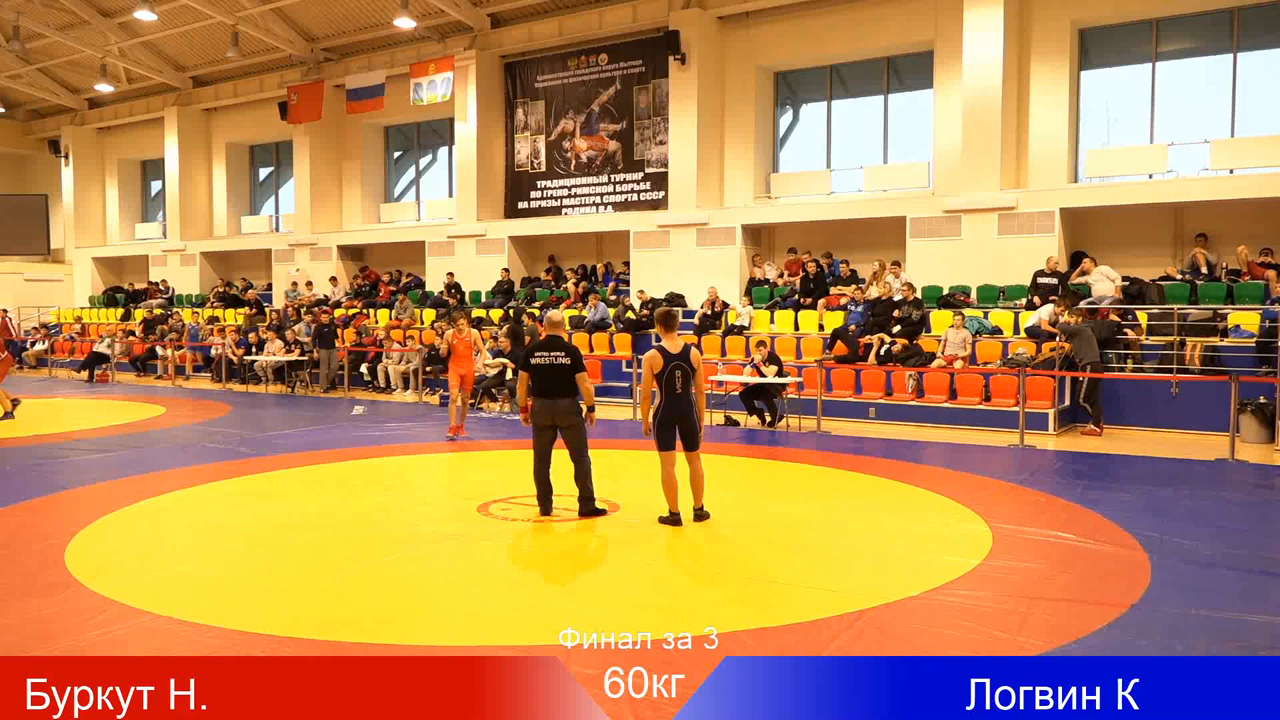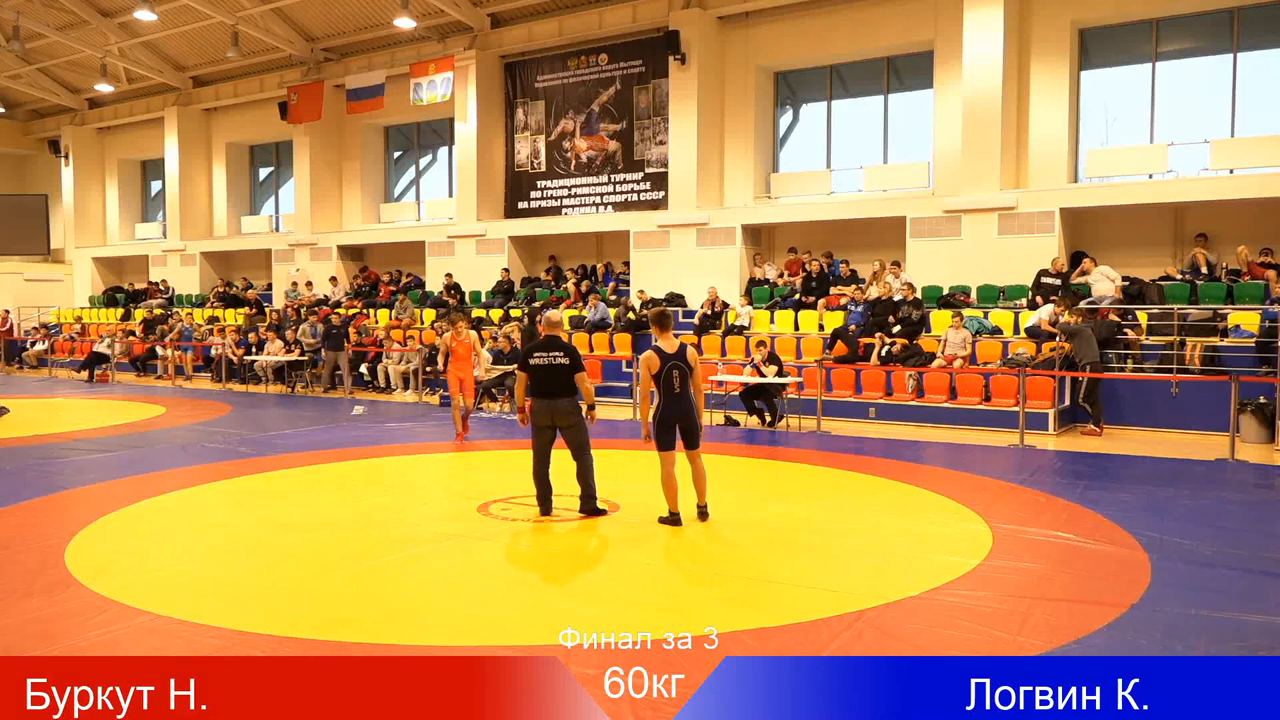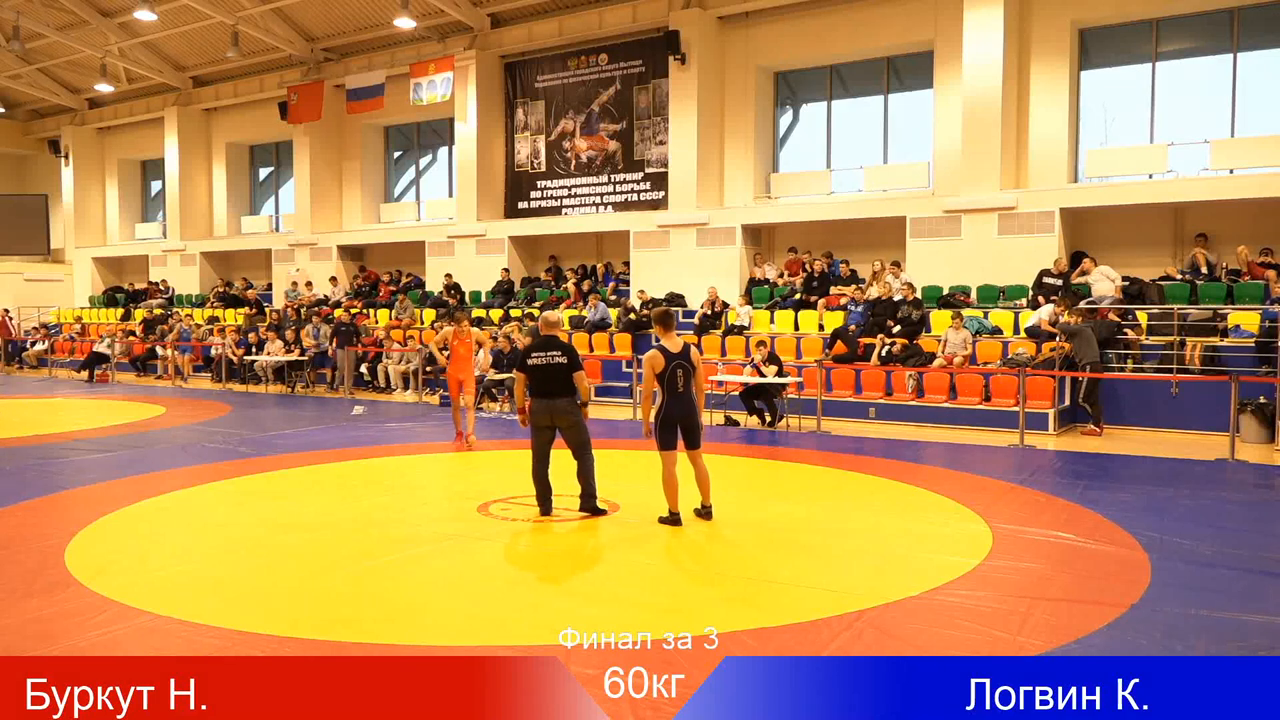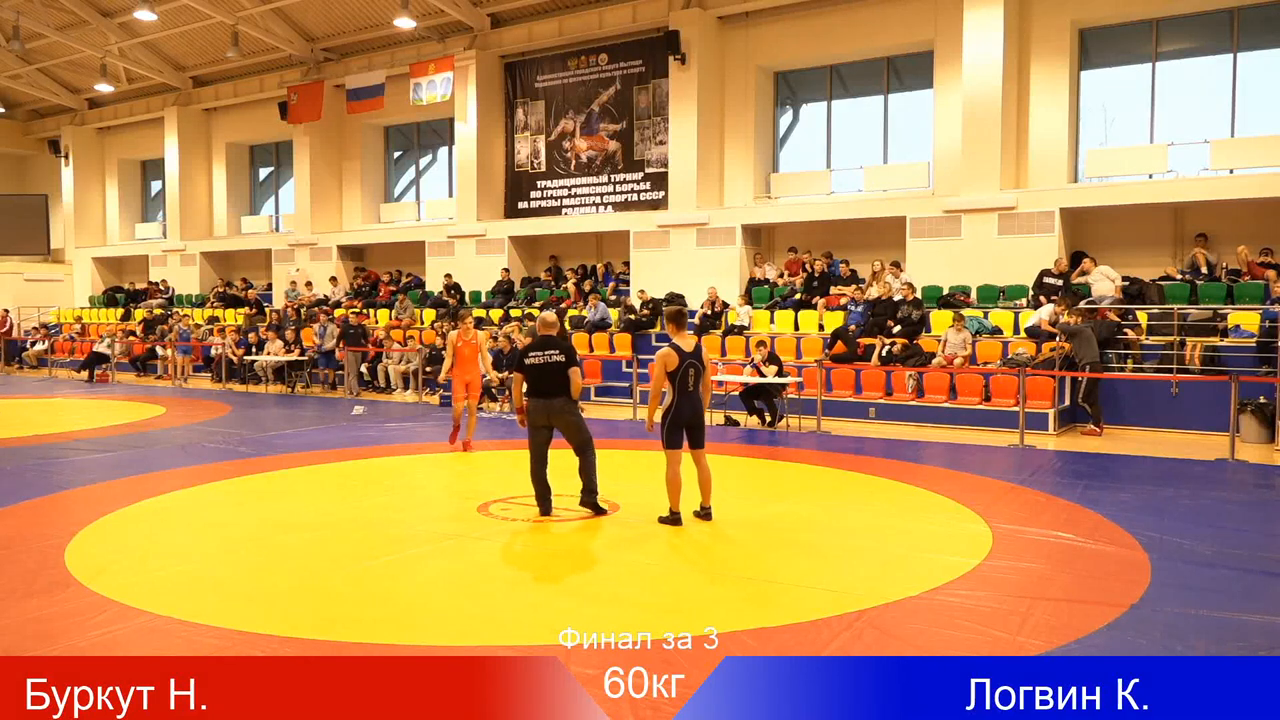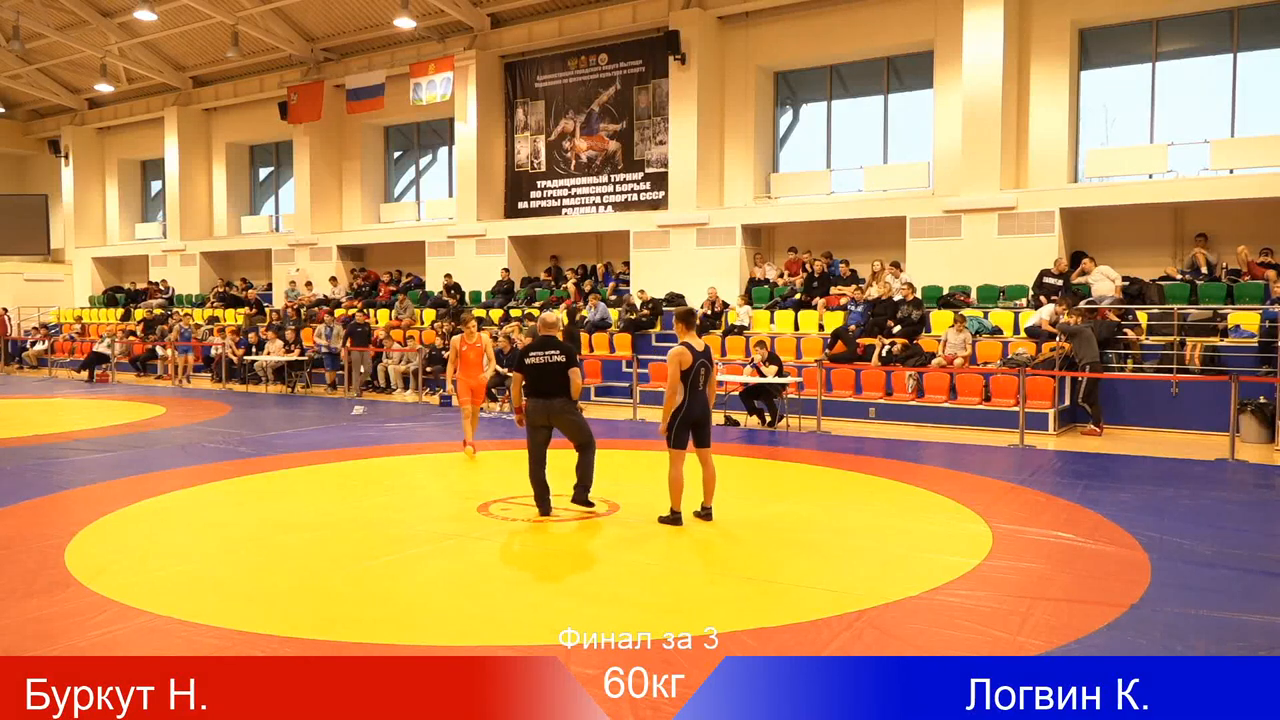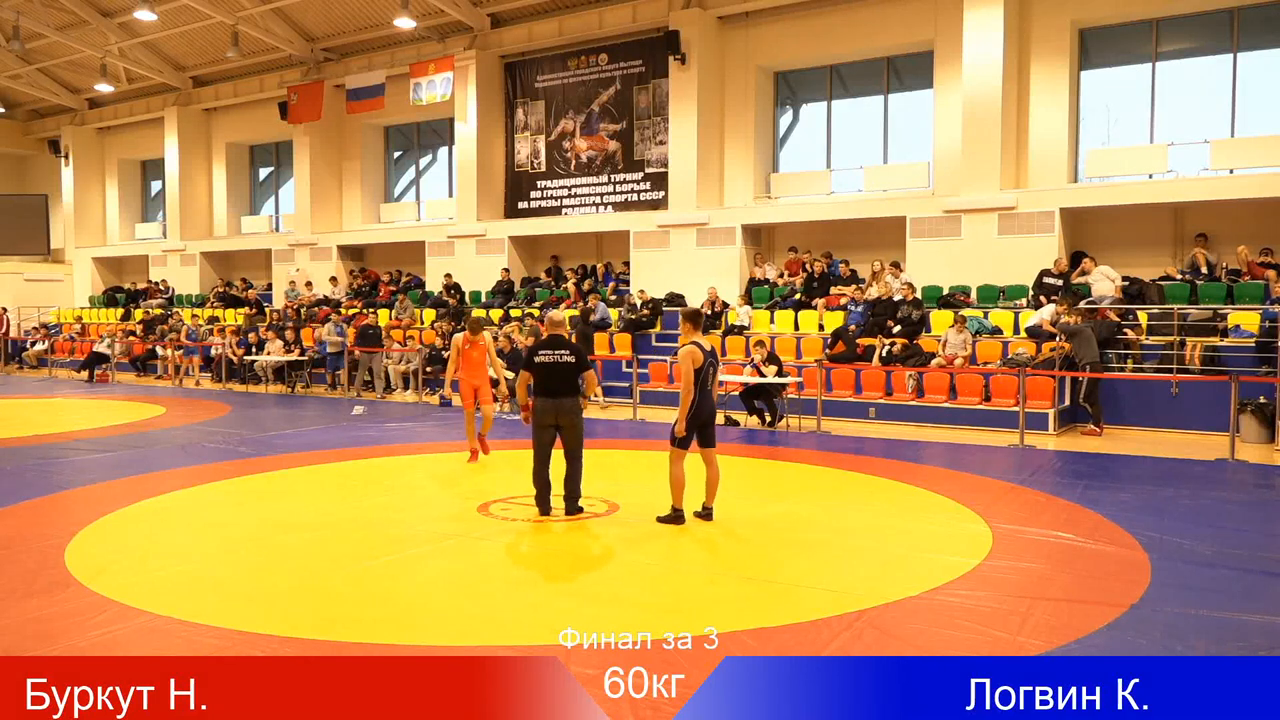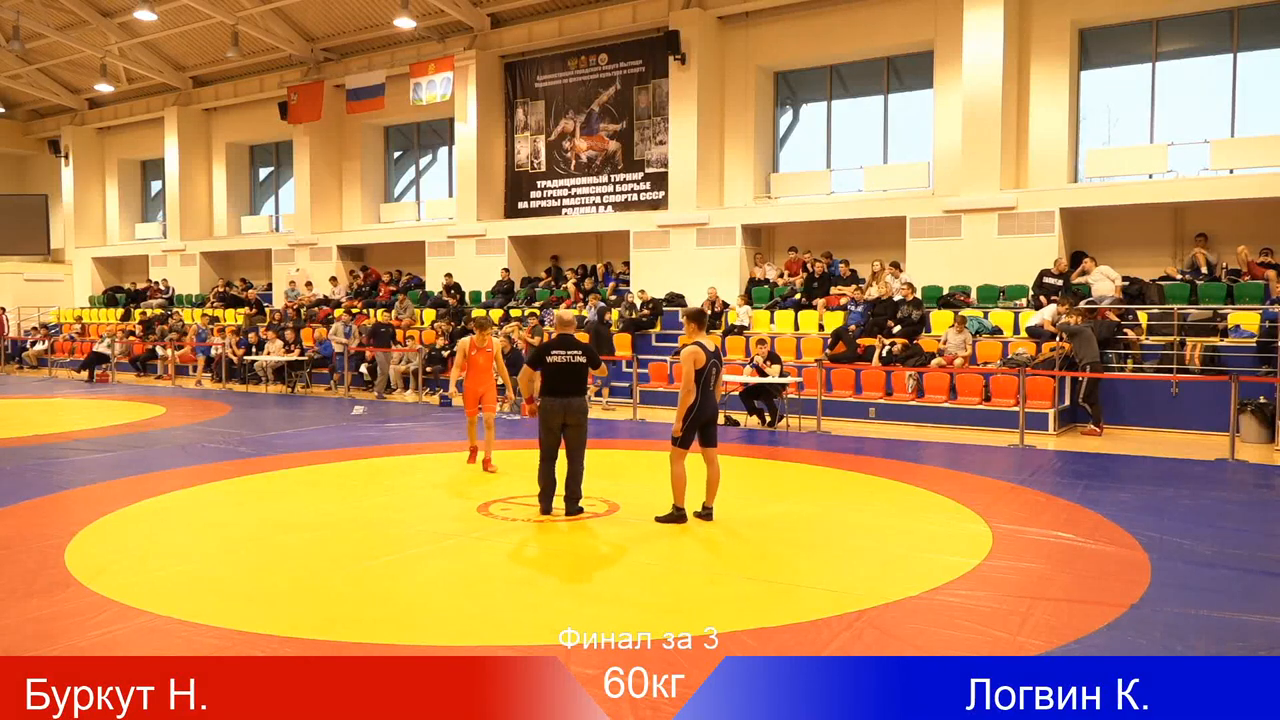
dt=0.3s
person 1, frame 1
left shoulder: (651, 356)
right shoulder: (693, 352)
left elbow: (646, 394)
right elbow: (700, 391)
left wrist: (645, 421)
right wrist: (701, 419)
left hip: (664, 412)
right hip: (688, 411)
left knee: (668, 465)
right knee: (694, 461)
left ankle: (674, 514)
right ankle: (699, 509)
person 1, frame 2
left shoulder: (648, 357)
right shoulder: (690, 351)
left elbow: (645, 396)
right elbow: (698, 389)
left wrist: (645, 425)
right wrist: (700, 417)
left hip: (664, 412)
right hip: (688, 410)
left knee: (667, 465)
right knee: (695, 459)
left ankle: (674, 514)
right ankle: (702, 507)
person 1, frame 3
left shoulder: (652, 356)
right shoulder: (692, 351)
left elbow: (647, 394)
right elbow: (700, 388)
left wrist: (646, 421)
right wrist: (699, 415)
left hip: (666, 411)
right hip: (689, 410)
left knee: (669, 464)
right knee: (697, 459)
left ankle: (674, 514)
right ankle: (706, 506)
person 1, frame 4
left shoulder: (665, 353)
right shoulder: (702, 351)
left elbow: (656, 391)
right elbow: (707, 388)
left wrist: (650, 417)
left hip: (675, 410)
right hip: (696, 409)
left knee: (673, 463)
right knee: (701, 460)
left ankle: (674, 514)
right ankle: (706, 508)
person 1, frame 5
left shoulder: (677, 352)
right shoulder: (707, 349)
left elbow: (671, 390)
left wrist: (664, 420)
left hip: (683, 409)
right hip: (703, 409)
left knee: (676, 462)
right knee: (706, 459)
left ankle: (675, 513)
right ankle: (706, 508)
person 1, frame 6
left shoulder: (687, 350)
right shoulder: (713, 350)
left elbow: (687, 388)
left wrist: (681, 420)
left hip: (693, 409)
right hip: (709, 408)
left knee: (676, 459)
right knee: (710, 460)
left ankle: (677, 512)
right ankle: (707, 508)
person 1, frame 7
left shoulder: (690, 351)
right shoulder: (717, 349)
left elbow: (687, 389)
left wrist: (678, 420)
left hip: (694, 408)
right hip: (711, 408)
left knee: (676, 458)
right knee: (711, 459)
left ankle: (679, 511)
right ankle: (708, 509)
person 2, frame 1
left shoulder: (532, 350)
right shoulder: (571, 350)
left elbow: (521, 384)
right elbow: (584, 384)
left wrist: (523, 409)
right wrist: (591, 408)
left hip: (541, 407)
right hip: (567, 406)
left knee: (541, 459)
right knee: (580, 456)
left ankle: (544, 505)
right ankle: (586, 504)
person 2, frame 2
left shoulder: (530, 350)
right shoulder: (569, 350)
left elbow: (520, 384)
right elbow: (584, 384)
left wrist: (521, 409)
right wrist: (591, 406)
left hip: (540, 407)
right hip: (567, 406)
left knee: (541, 458)
right knee: (582, 454)
left ankle: (544, 505)
right ankle: (588, 503)
person 2, frame 3
left shoulder: (529, 351)
right shoulder: (567, 349)
left elbow: (519, 385)
right elbow: (582, 383)
left wrist: (521, 410)
right wrist: (583, 404)
left hip: (539, 407)
right hip: (566, 405)
left knee: (540, 459)
right knee: (583, 453)
left ankle: (544, 506)
right ankle: (588, 501)
person 2, frame 4
left shoulder: (526, 351)
right shoulder: (566, 348)
left elbow: (516, 385)
right elbow: (576, 380)
left wrist: (519, 410)
right wrist: (574, 401)
left hip: (536, 407)
right hip: (562, 404)
left knee: (538, 458)
right knee: (585, 449)
left ankle: (544, 505)
right ankle: (589, 495)
person 2, frame 5
left shoulder: (526, 351)
right shoulder: (565, 349)
left elbow: (515, 385)
right elbow: (576, 380)
left wrist: (518, 410)
right wrist: (573, 401)
left hip: (535, 406)
right hip: (562, 405)
left knee: (537, 459)
right knee: (587, 445)
left ankle: (543, 505)
right ankle: (581, 492)
person 2, frame 6
left shoulder: (535, 349)
right shoulder: (575, 349)
left elbow: (521, 383)
right elbow: (592, 381)
left wrist: (524, 408)
right wrist: (584, 396)
left hip: (542, 406)
right hip: (569, 405)
left knee: (541, 459)
right knee: (573, 458)
left ankle: (543, 505)
right ankle: (572, 504)
person 2, frame 7
left shoulder: (544, 348)
right shoulder: (585, 349)
left elbow: (524, 378)
right elbow: (603, 372)
left wrist: (529, 401)
left hip: (550, 405)
right hip: (576, 405)
left knee: (547, 457)
right knee: (575, 458)
left ankle: (545, 503)
right ankle: (572, 504)
